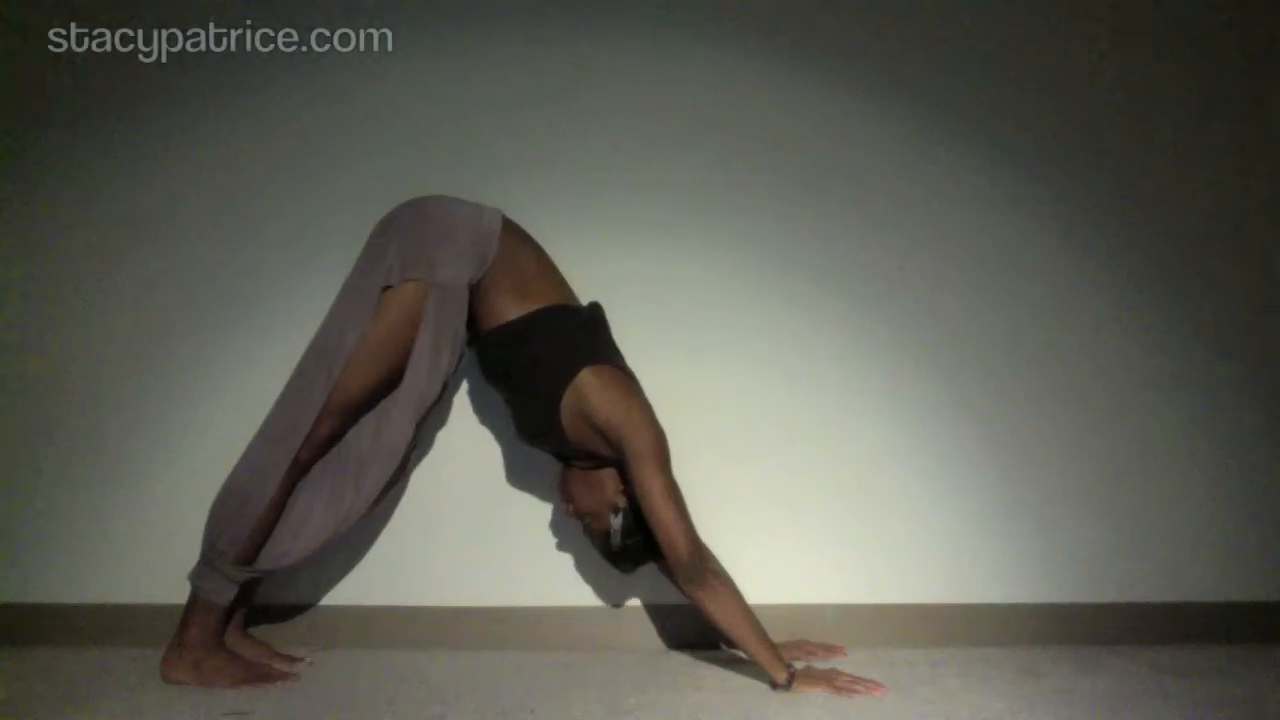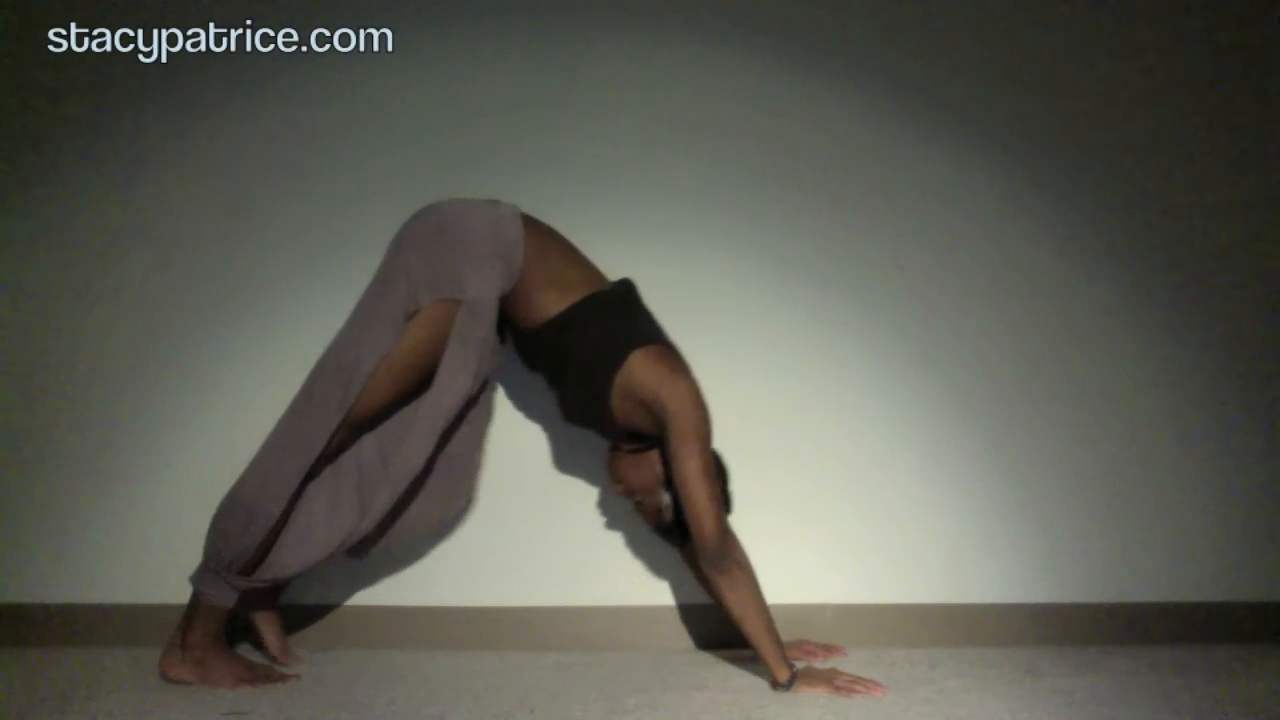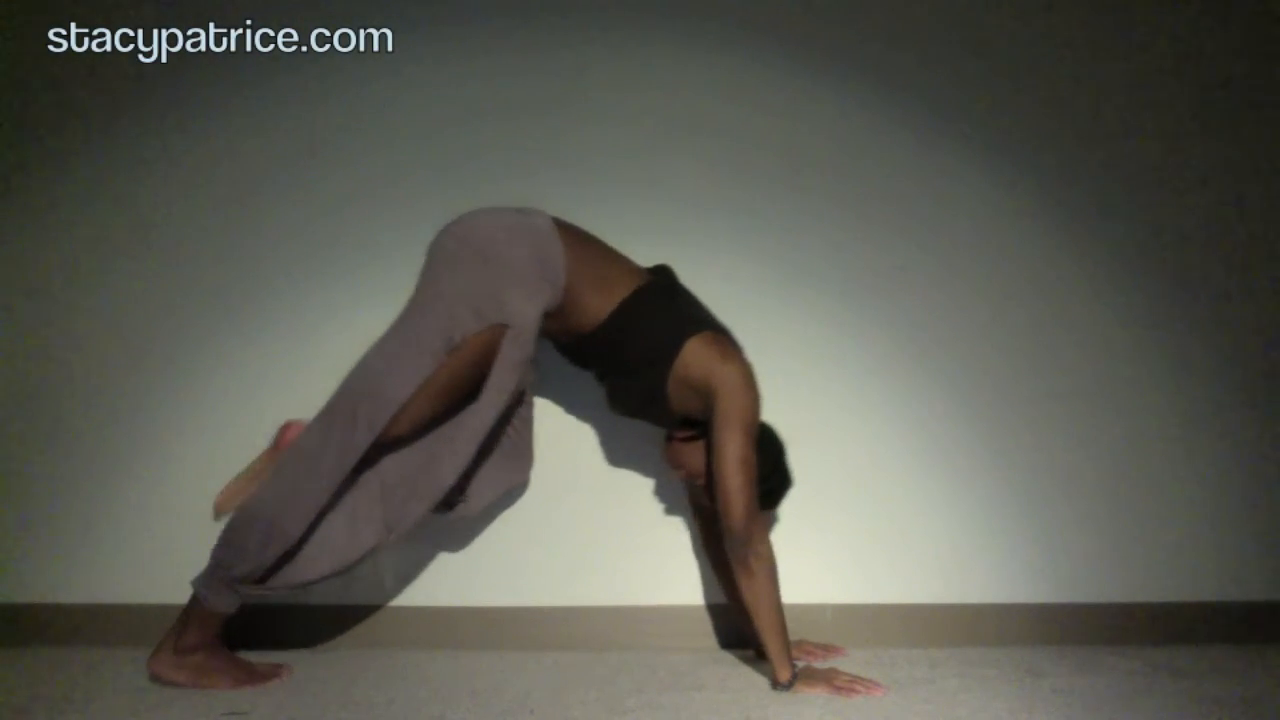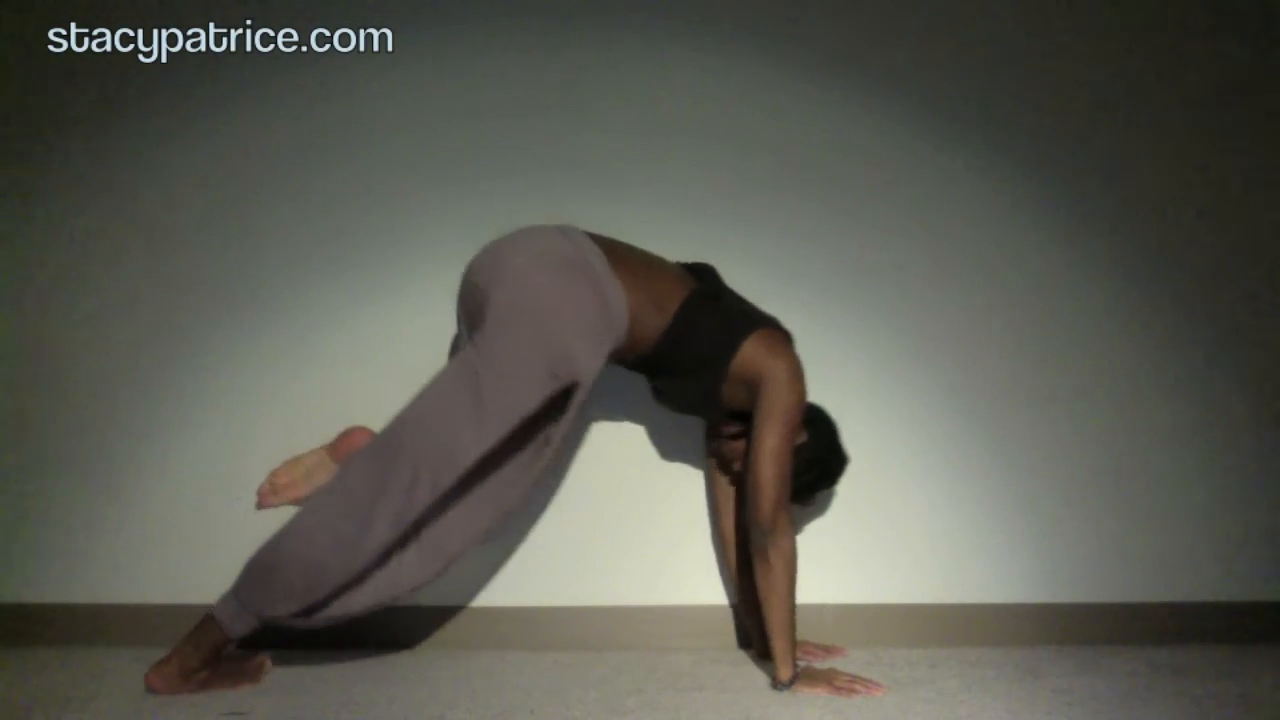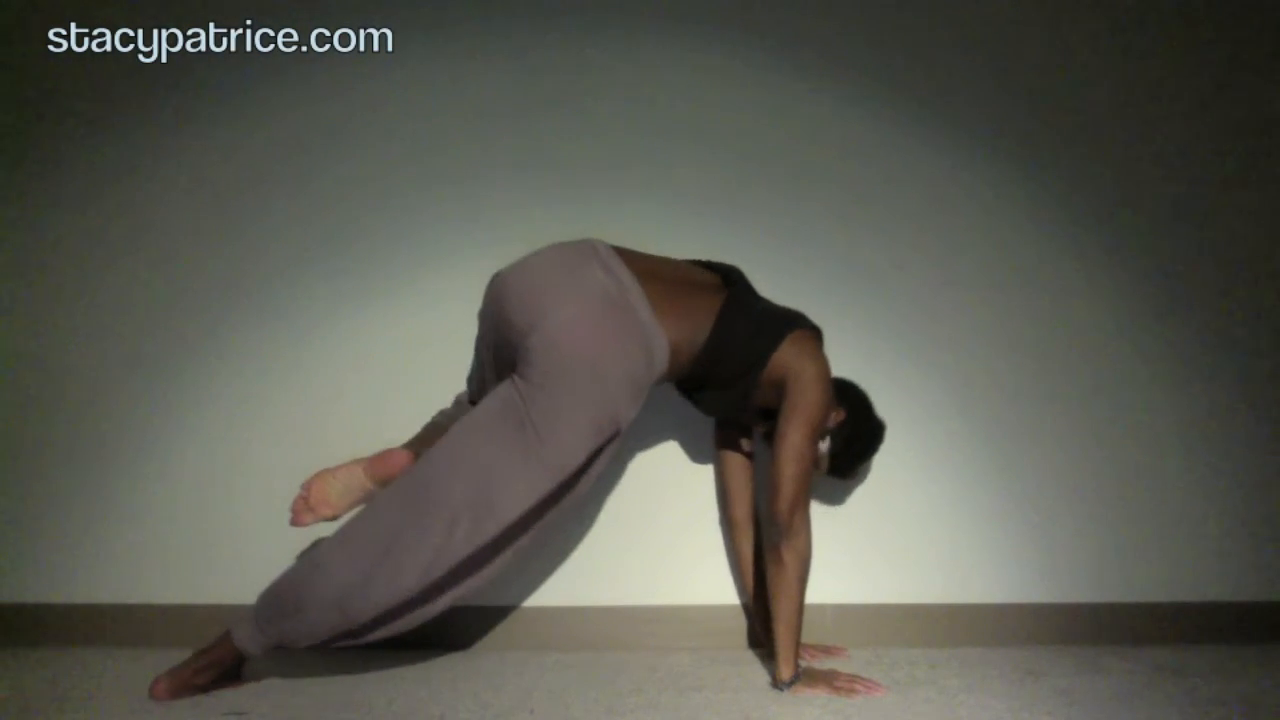
dt=0.7s
person 1, frame 1
left shoulder: (591, 434)
right shoulder: (623, 424)
left elbow: (681, 561)
right elbow: (689, 561)
left wrist: (766, 650)
right wrist: (782, 673)
left hip: (457, 277)
right hip: (439, 251)
left knee: (356, 462)
right knee: (308, 438)
left ankle: (226, 620)
right ankle: (193, 642)
person 1, frame 2
left shoulder: (642, 416)
right shoulder: (672, 403)
left elbow: (704, 547)
right elbow: (715, 547)
left wrist: (774, 647)
right wrist: (783, 672)
left hip: (476, 280)
right hip: (466, 256)
left knee: (414, 469)
right knee: (326, 439)
left ankle: (258, 585)
right ankle: (196, 639)
person 1, frame 3
left shoulder: (697, 399)
right shoulder: (726, 382)
left elbow: (716, 526)
right elbow: (742, 534)
left wrist: (770, 641)
right wrist: (787, 671)
left hip: (510, 277)
right hip: (503, 263)
left knee: (490, 471)
right knee: (358, 444)
left ankle: (314, 453)
right ankle: (188, 641)
person 1, frame 4
left shoulder: (733, 386)
right shoulder: (776, 374)
left elbow: (731, 515)
right elbow: (767, 528)
left wrist: (764, 636)
right wrist: (788, 670)
left hip: (530, 266)
right hip: (559, 304)
left knee: (481, 476)
right knee: (407, 480)
left ankle: (366, 453)
right ankle: (193, 657)
person 1, frame 5
left shoulder: (752, 359)
right shoulder: (805, 369)
left elbow: (740, 509)
right elbow: (785, 527)
left wrist: (769, 627)
right wrist: (789, 667)
left hip: (550, 275)
right hip: (593, 348)
left knee: (494, 419)
right knee: (445, 516)
left ankle: (407, 459)
right ankle: (226, 651)
